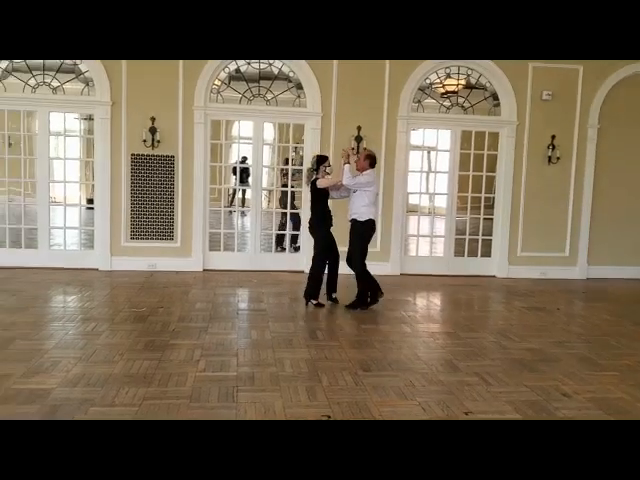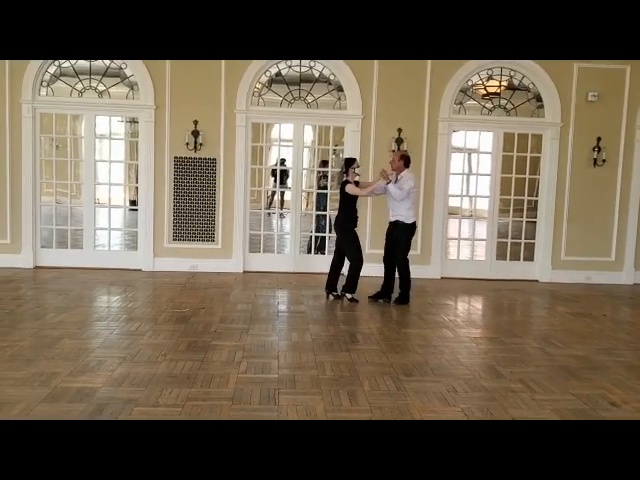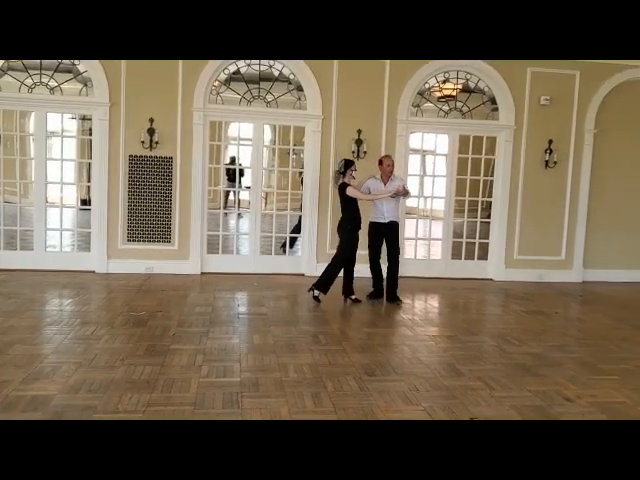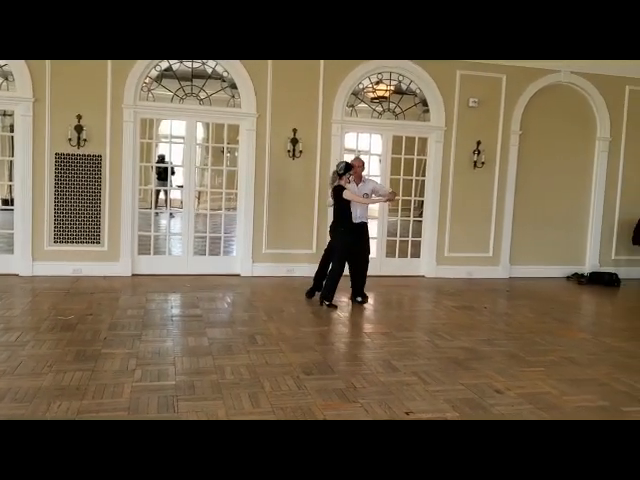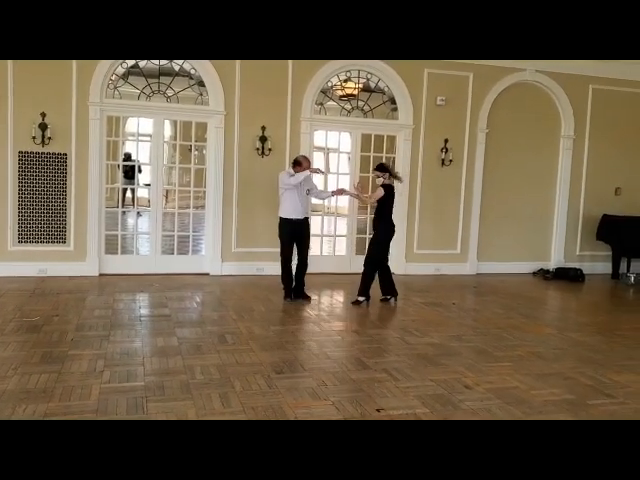
dt=1s
person 1, frame 1
left shoulder: (369, 178)
right shoulder: (361, 178)
left elbow: (347, 182)
right elbow: (346, 189)
left wrist: (346, 162)
left hip: (364, 224)
right hip: (359, 224)
left knee: (357, 262)
right knee: (352, 260)
left ankle: (362, 300)
right ankle: (374, 290)
person 1, frame 2
left shoulder: (409, 179)
right shoulder: (393, 179)
left elbow: (400, 196)
right elbow: (375, 190)
left wrist: (388, 181)
left hip: (406, 225)
right hip: (394, 223)
left knee: (401, 259)
right knee: (388, 258)
left ankle: (404, 295)
right ankle: (386, 291)
person 1, frame 3
left shoulder: (399, 181)
right shoulder: (371, 182)
left elbow: (406, 194)
left wrist: (404, 192)
left hip: (392, 224)
right hip: (375, 224)
left knee: (393, 259)
right knee: (373, 258)
left ankle: (391, 293)
right ankle: (377, 289)
person 1, frame 4
left shoulder: (370, 184)
left elbow: (384, 191)
left wrist: (391, 194)
left hip: (361, 226)
left knee: (363, 259)
right knee: (328, 254)
left ankle: (358, 290)
right ankle: (316, 286)
person 1, frame 5
left shoulder: (307, 179)
right shoulder: (284, 176)
left elbow: (317, 193)
right elbow: (293, 181)
left wrist: (332, 193)
right wrist: (308, 172)
left hip: (302, 222)
right hip: (287, 222)
left knee: (303, 257)
right knee: (286, 257)
left ankle: (298, 290)
right ankle: (288, 290)
person 2, frame 1
left shoulder: (324, 183)
right shoulder: (317, 182)
left elbow: (338, 190)
right elbow: (338, 181)
left hip: (322, 225)
right hip: (318, 225)
left knee: (334, 257)
right knee: (320, 260)
left ankle: (331, 292)
right ankle: (311, 296)
person 2, frame 2
left shoulder: (354, 184)
right shoulder: (346, 185)
left elbow: (369, 185)
right elbow: (364, 192)
left wrist: (385, 178)
right wrist: (381, 181)
left hip: (344, 225)
right hip: (345, 226)
left knee: (339, 257)
right knee: (356, 259)
left ankle: (331, 289)
right ankle: (348, 291)
person 2, frame 3
left shoulder: (347, 186)
right shoulder: (345, 187)
left elbow: (360, 190)
right elbow: (366, 197)
right wrist: (387, 194)
left hip: (350, 228)
right hip: (347, 228)
left knee: (349, 262)
right knee: (339, 260)
left ankle: (348, 293)
right ankle: (318, 288)
person 2, frame 4
left shoulder: (338, 189)
right shoulder: (342, 190)
right elbow: (363, 201)
right wrist: (383, 199)
left hip: (343, 230)
right hip: (340, 231)
left knee: (353, 261)
right knee: (338, 264)
right ankle: (326, 298)
person 2, frame 5
left shoulder: (383, 188)
right shoulder: (388, 188)
left elbow: (368, 201)
right elbow: (369, 199)
left wrist: (358, 192)
right wrist: (350, 192)
left hip: (382, 230)
right hip: (387, 229)
left knee: (370, 262)
right knee: (381, 261)
left ankle: (363, 295)
right ankle: (390, 294)
